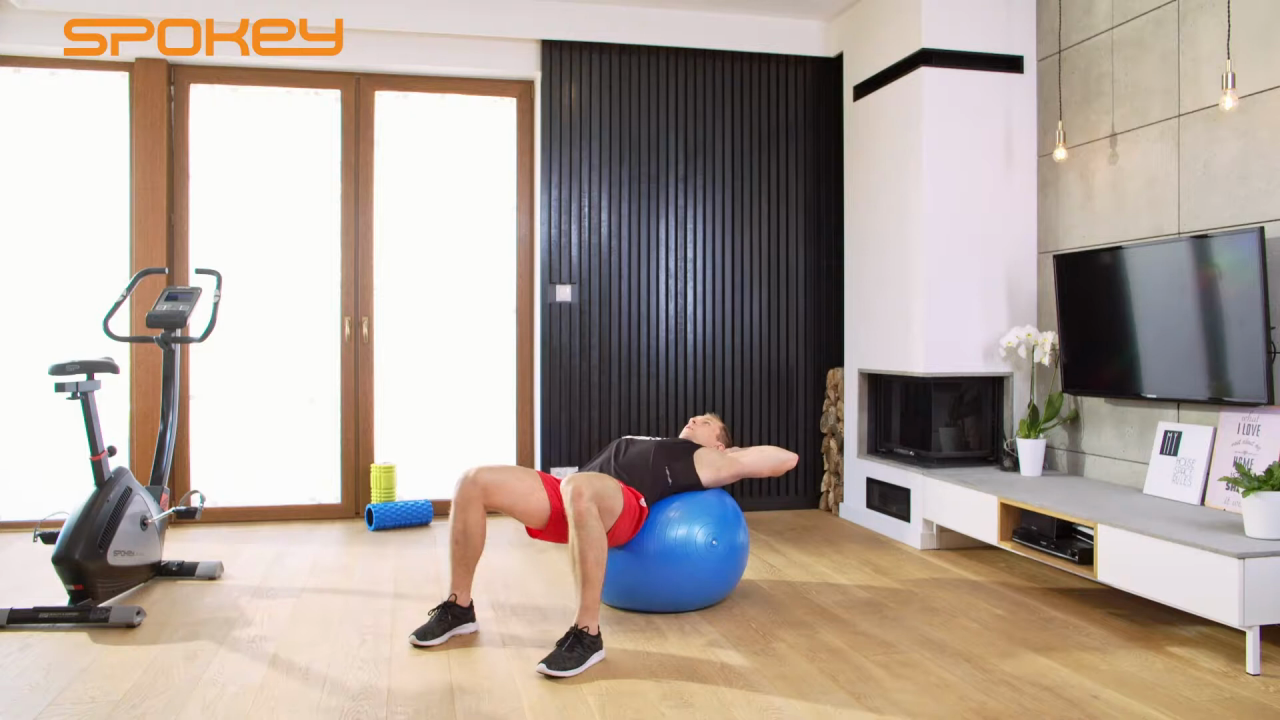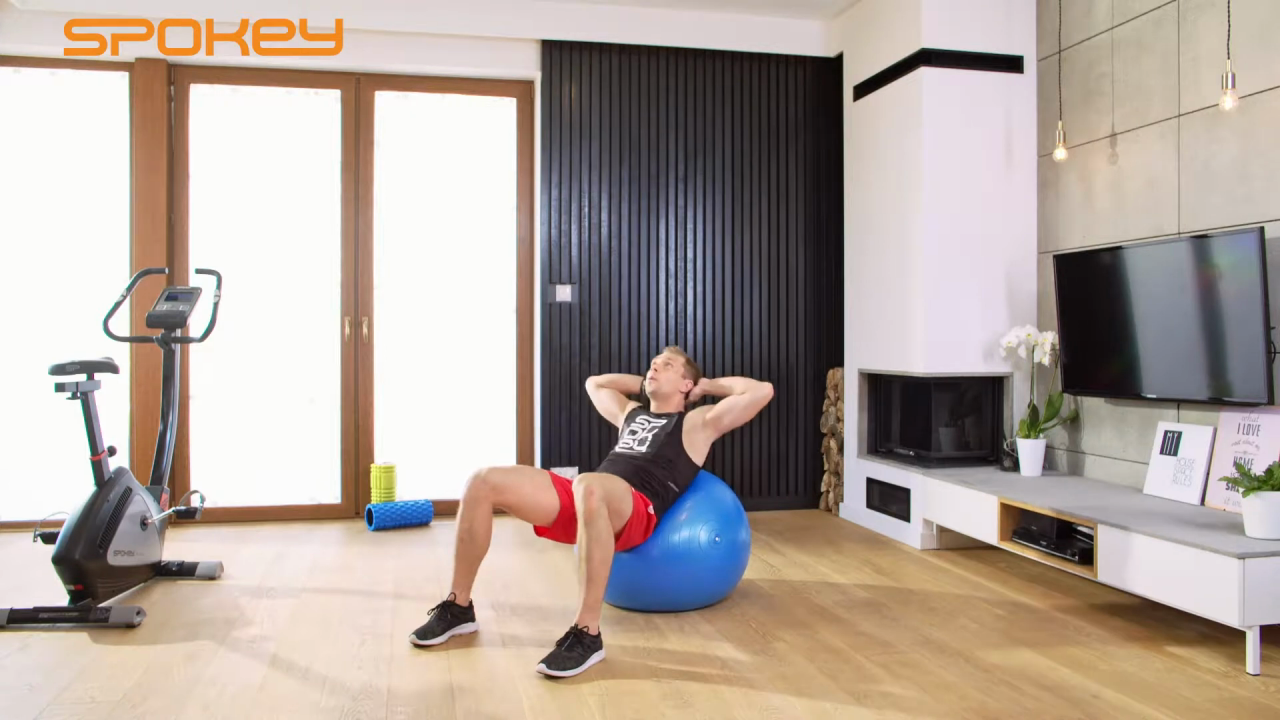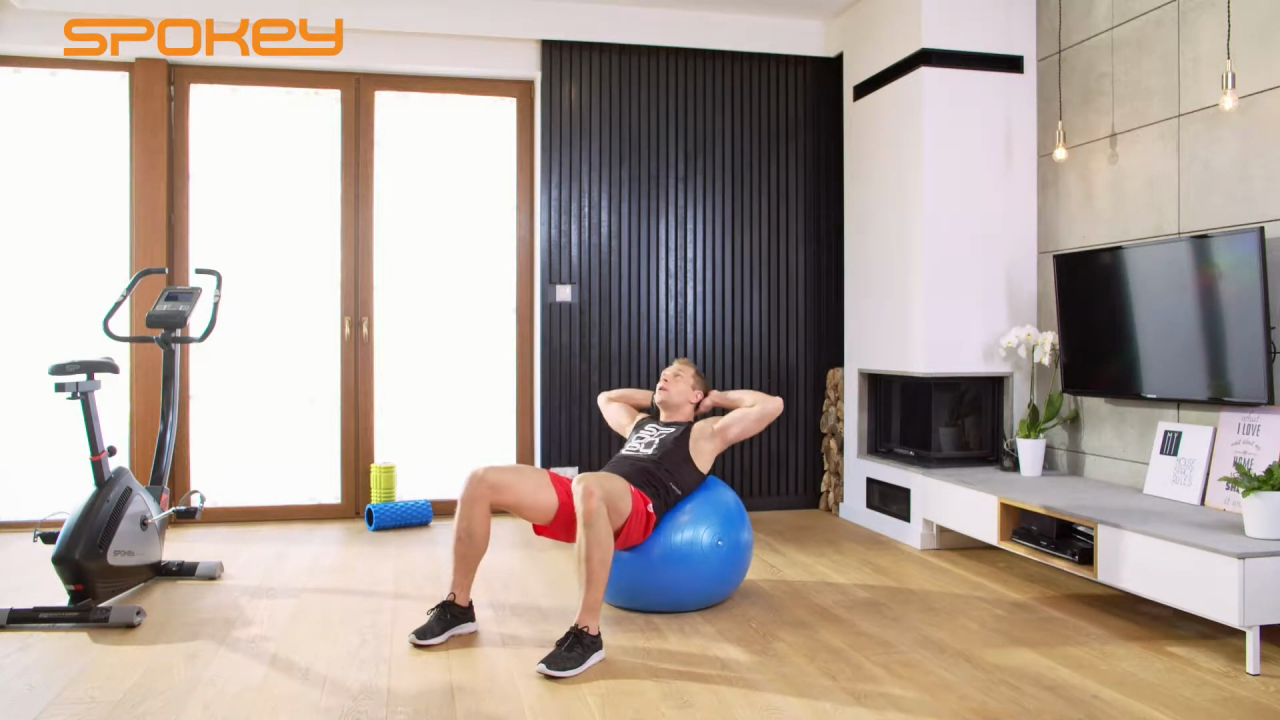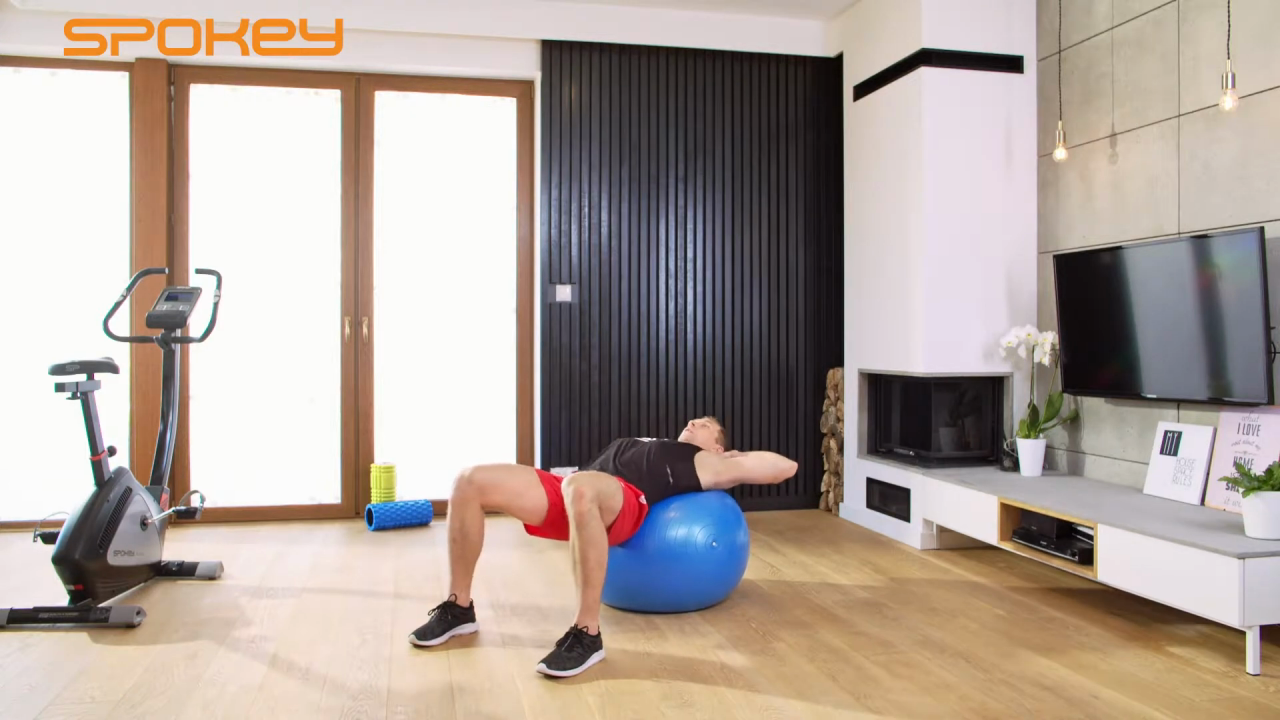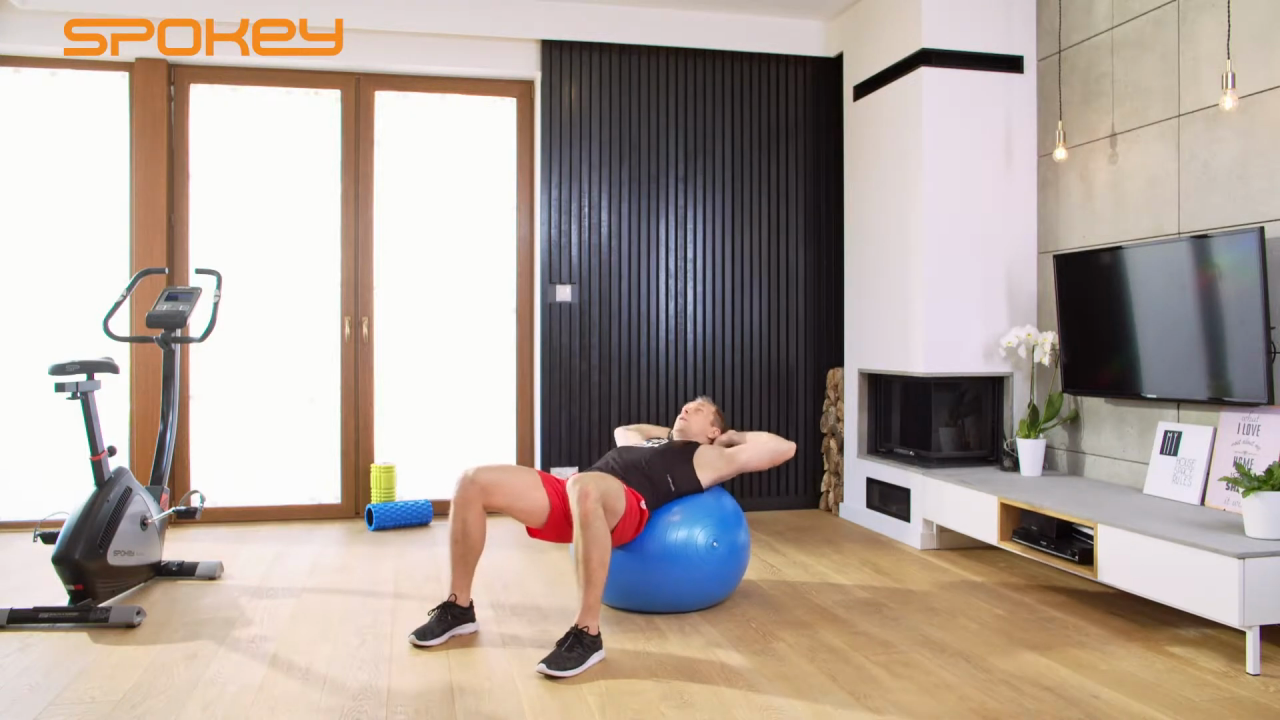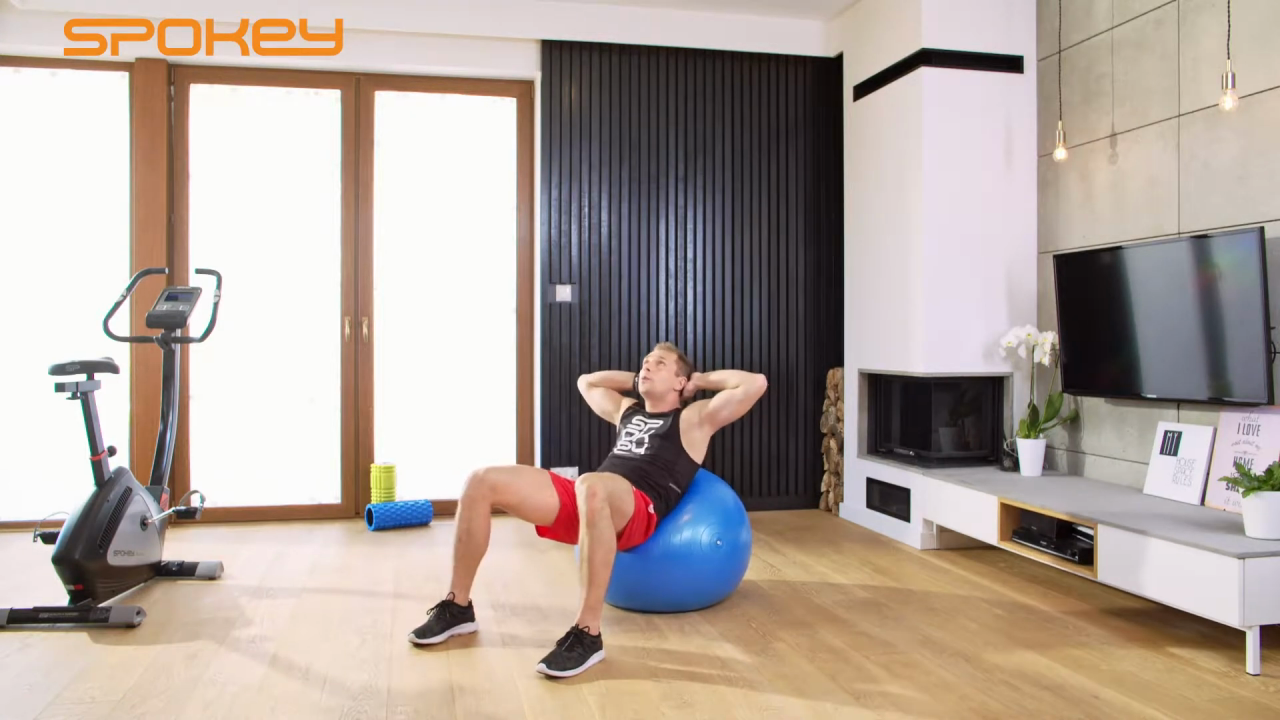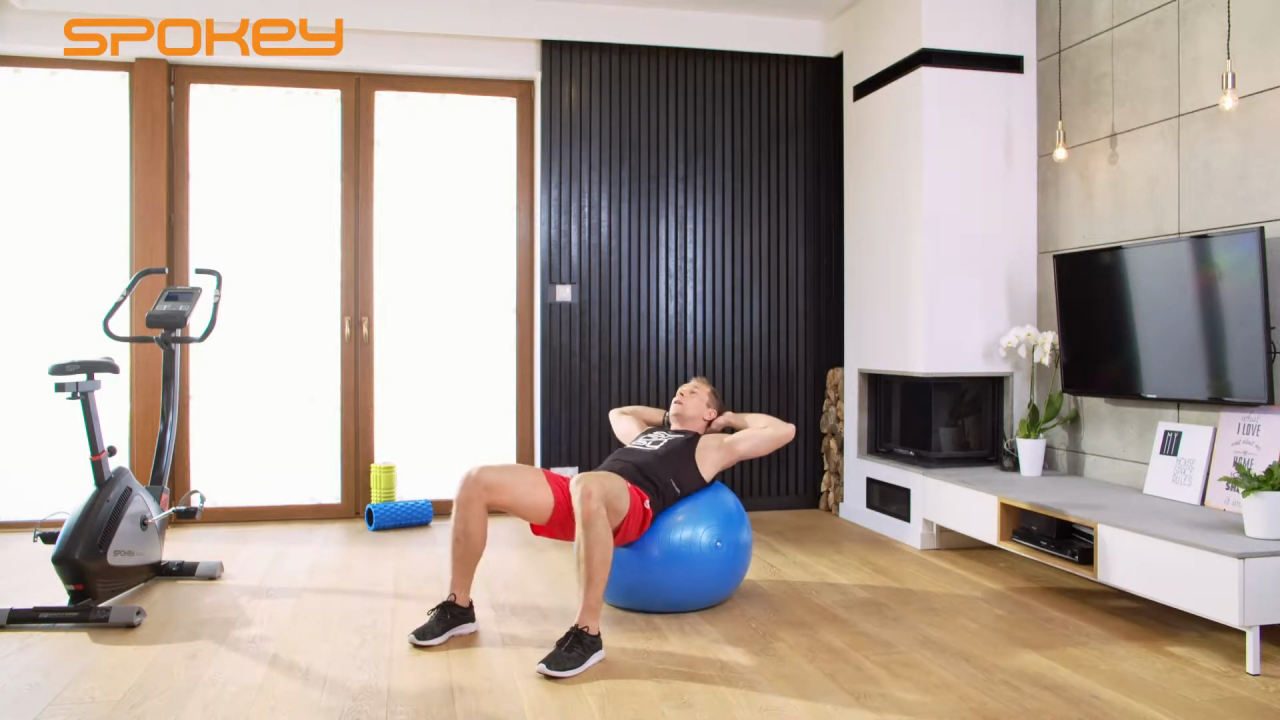
dt=0.7s
person 1, frame 1
left shoulder: (709, 460)
right shoulder: (664, 447)
left elbow: (787, 459)
right elbow: (629, 450)
left wrist: (734, 447)
left hip: (623, 501)
right hip: (574, 493)
left knee: (578, 490)
right knee: (474, 483)
left ankle: (587, 634)
right ankle: (459, 606)
person 1, frame 2
left shoulder: (696, 423)
right shoulder: (631, 413)
left elbow: (761, 391)
right elbow: (595, 383)
left wrist: (709, 385)
right wrist: (644, 384)
left hip: (637, 511)
right hip: (588, 499)
left knee: (590, 488)
right knee: (484, 482)
left ankle: (587, 634)
right ankle: (458, 607)
person 1, frame 3
left shoulder: (705, 433)
right shoulder: (641, 423)
left elbow: (772, 405)
right elbow: (607, 398)
left wrist: (719, 397)
right wrist: (654, 397)
left hip: (636, 509)
right hip: (587, 496)
left knee: (588, 487)
right knee: (481, 481)
left ankle: (587, 634)
right ankle: (458, 606)
person 1, frame 4
left shoulder: (709, 465)
right shoulder: (662, 450)
left elbow: (786, 467)
right elbow: (623, 454)
left wrist: (734, 453)
left hip: (625, 498)
right hip: (573, 489)
left knee: (579, 491)
right knee: (471, 482)
left ankle: (587, 634)
right ankle: (459, 608)
person 1, frame 5
left shoulder: (708, 457)
right shoulder: (656, 445)
left elbow: (785, 448)
right elbow: (622, 431)
left wrist: (733, 435)
left hip: (624, 502)
right hip: (571, 493)
left knee: (585, 489)
right knee: (474, 482)
left ankle: (587, 633)
right ankle: (459, 607)
person 1, frame 6
left shoulder: (694, 419)
right shoulder: (627, 411)
left elbow: (755, 384)
right elbow: (587, 382)
left wrist: (703, 380)
right wrist: (636, 381)
left hip: (638, 510)
right hip: (586, 499)
left knee: (592, 489)
right knee: (482, 482)
left ankle: (588, 634)
right ankle: (457, 606)
person 1, frame 7
left shoulder: (712, 446)
right shoulder: (648, 432)
left elbow: (784, 430)
right elbow: (617, 412)
left wrist: (731, 419)
right wrist: (666, 415)
left hip: (633, 504)
right hip: (581, 494)
left knee: (588, 488)
right knee: (477, 481)
left ankle: (587, 633)
right ankle: (458, 606)
